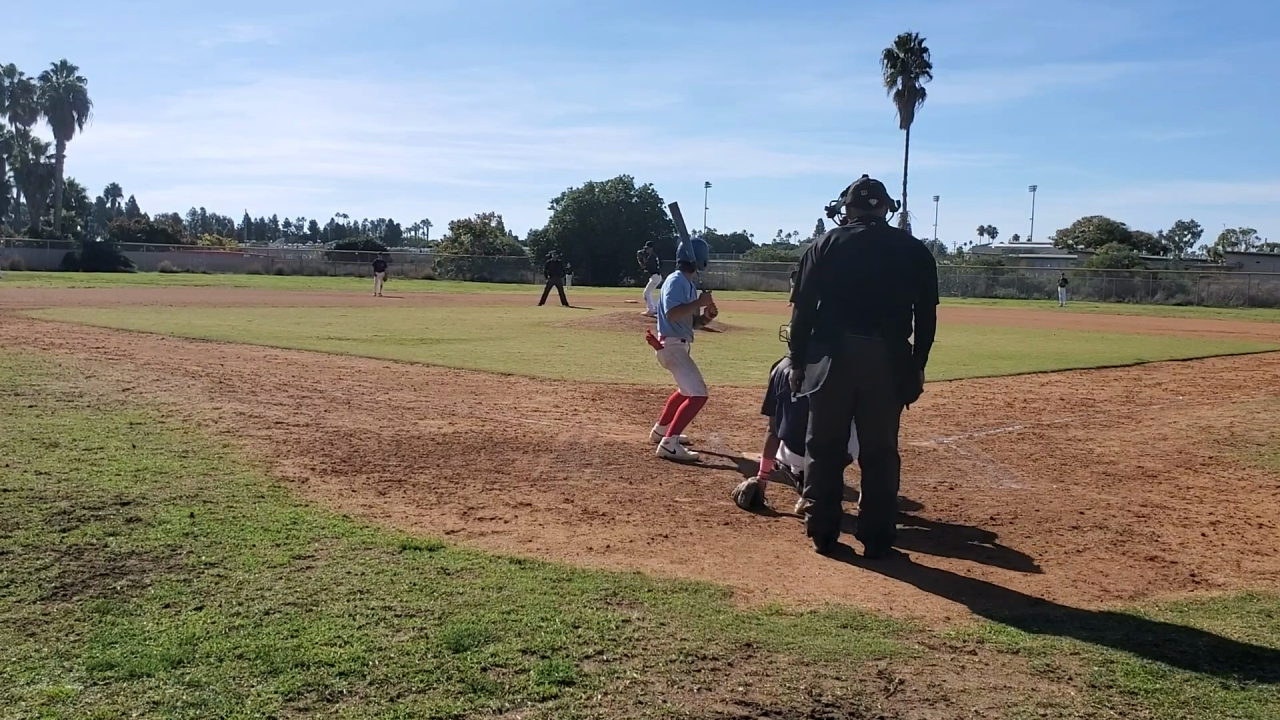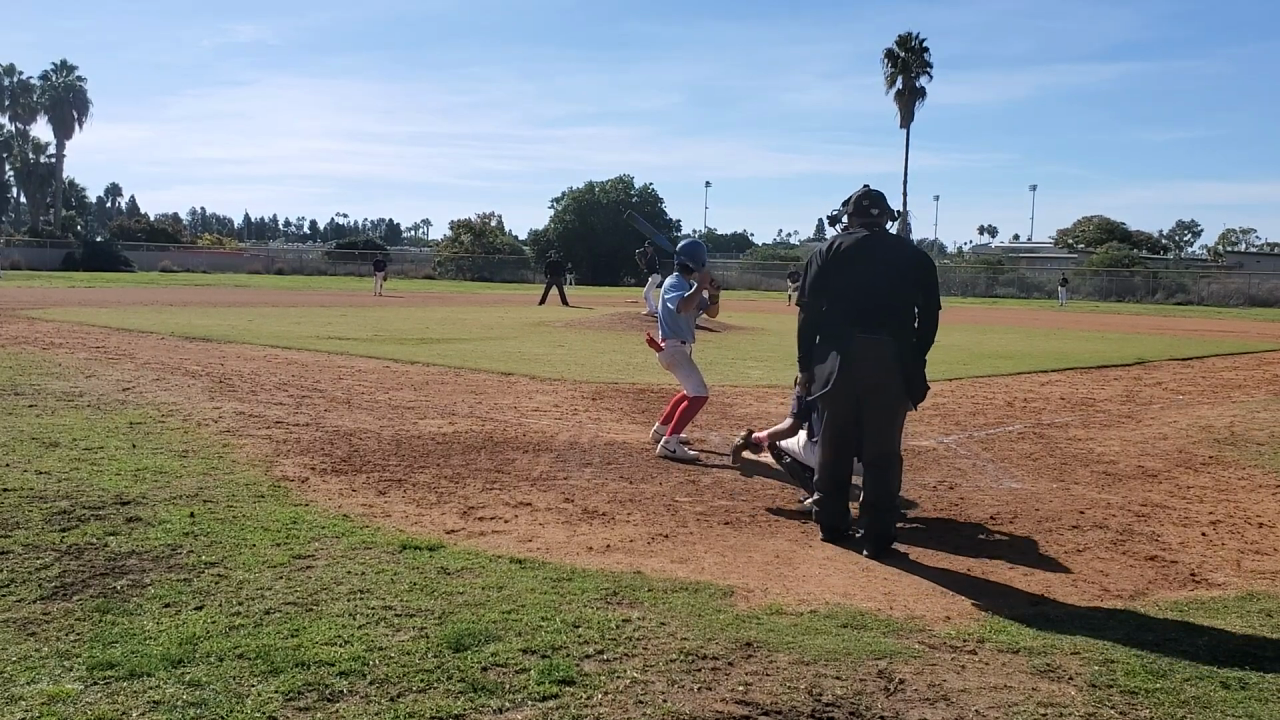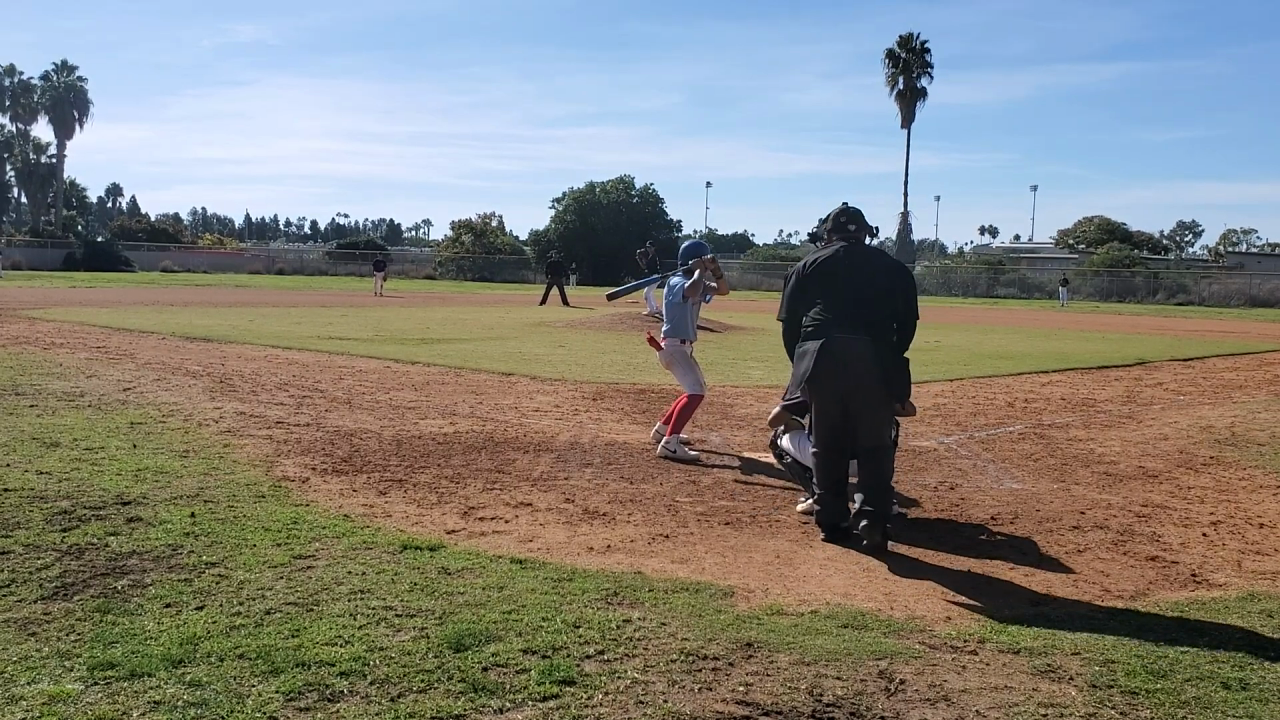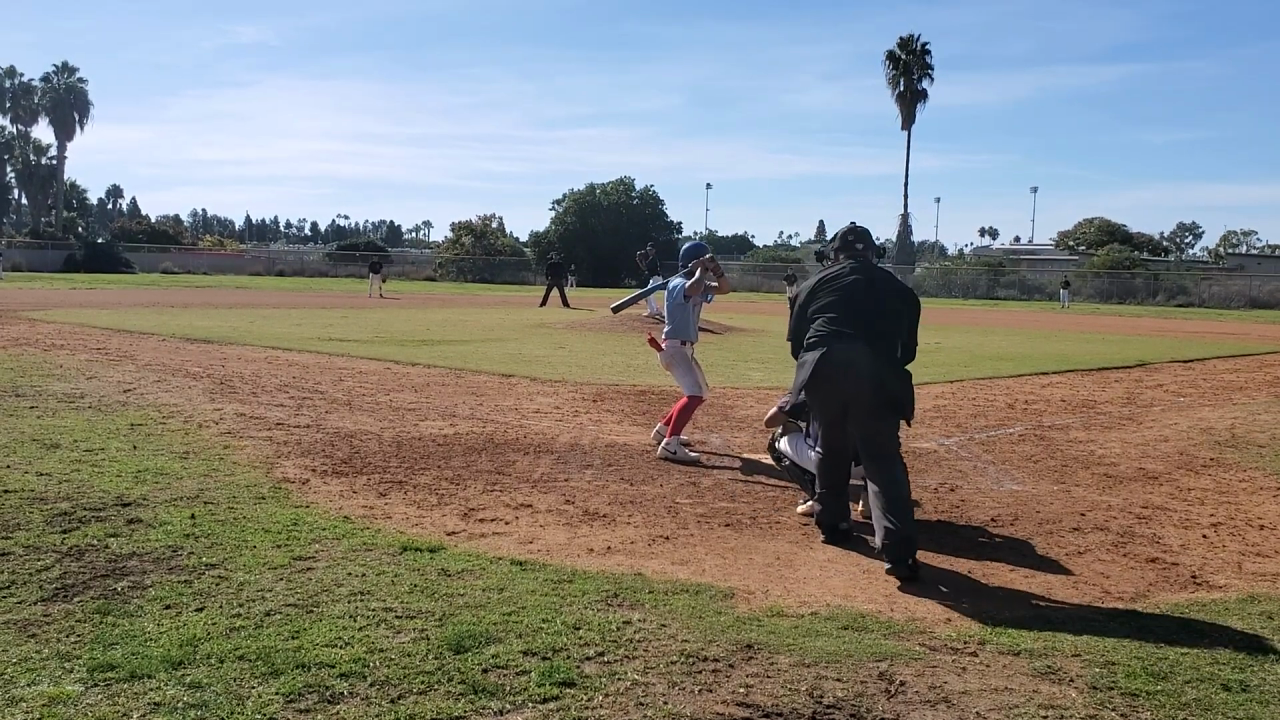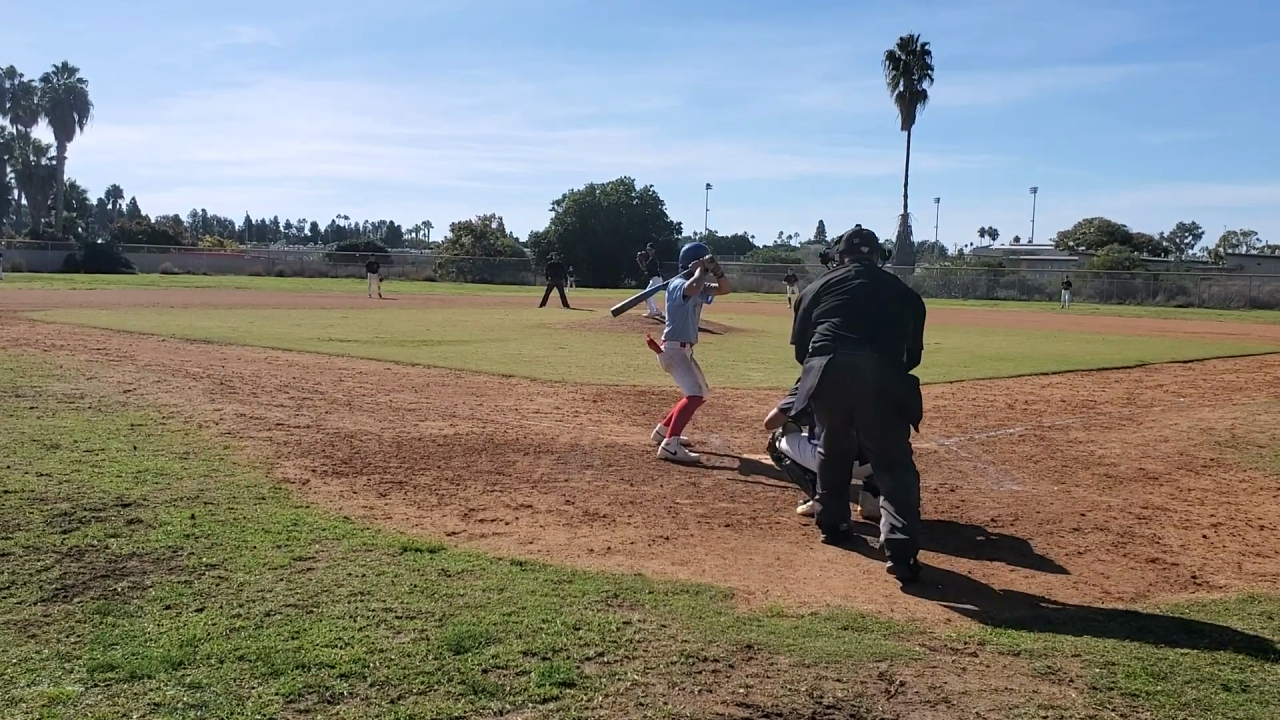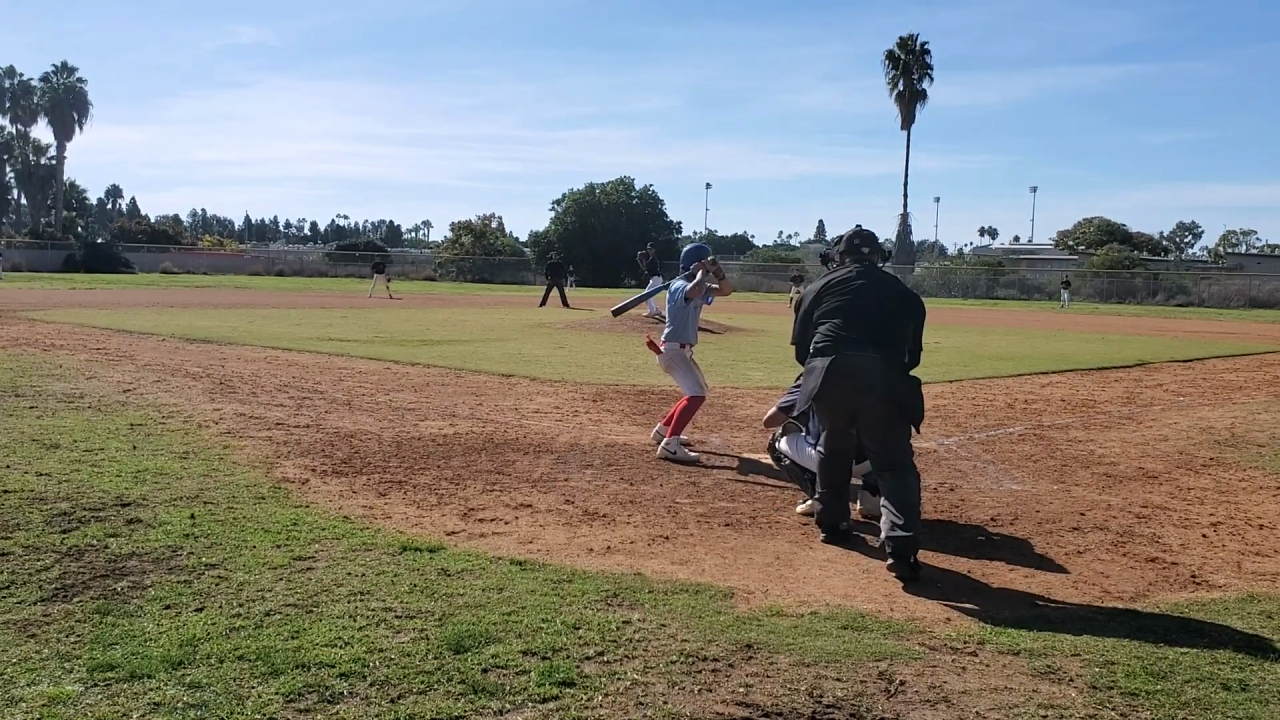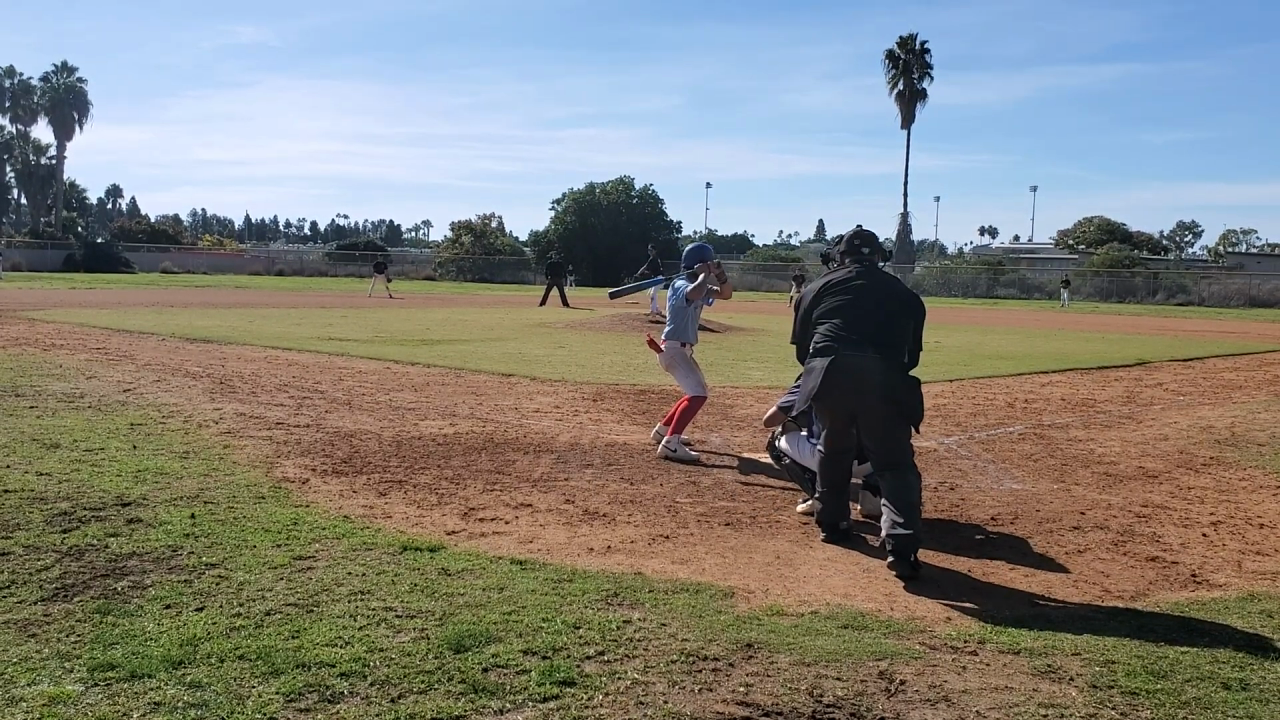
dt=0.5s
person 1, frame 1
left shoulder: (827, 245)
right shoulder: (914, 250)
left elbow: (803, 308)
right elbow: (926, 313)
left wrist: (798, 362)
right wrist: (918, 363)
left hip: (833, 356)
right hip: (888, 359)
left knee: (823, 448)
right knee: (880, 450)
left ankle: (823, 532)
right ankle: (875, 538)
person 1, frame 2
left shoulder: (831, 250)
right shoulder: (915, 256)
left elbow: (809, 313)
right elbow: (929, 318)
left wrist: (806, 365)
right wrist: (914, 362)
left hip: (839, 357)
right hip: (893, 360)
left knee: (835, 444)
right knee: (883, 451)
left ankle: (831, 522)
right ankle: (877, 536)
person 1, frame 3
left shoulder: (808, 265)
right shoulder: (892, 267)
left elbow: (789, 324)
right elbow: (907, 325)
left wrist: (803, 364)
right wrist: (889, 362)
left hip: (822, 354)
right hip: (873, 358)
left knee: (828, 444)
right knee: (875, 444)
left ankle: (832, 522)
right ankle: (873, 516)
person 1, frame 4
left shoulder: (815, 283)
right shoulder: (896, 287)
left elbow: (796, 342)
right elbow: (907, 349)
left hip: (822, 366)
right hip: (874, 370)
left knee: (832, 447)
right knee: (883, 458)
left ankle: (832, 524)
right ankle: (898, 550)
person 1, frame 5
left shoulder: (818, 287)
right shoulder: (902, 291)
left elbow: (800, 347)
right elbow: (913, 354)
left hip: (827, 371)
right hip: (881, 375)
left knee: (834, 448)
right knee: (894, 462)
left ankle: (832, 524)
right ankle: (900, 549)
person 1, frame 6
left shoulder: (819, 287)
right shoulder: (903, 293)
left elbow: (801, 349)
right elbow: (912, 356)
left hip: (829, 372)
right hip: (883, 377)
left knee: (834, 446)
right knee: (894, 462)
left ankle: (831, 523)
right ankle: (901, 547)
person 1, frame 7
left shoulder: (818, 288)
right shoulder: (903, 293)
left elbow: (801, 348)
right elbow: (911, 355)
left hip: (828, 373)
right hip: (884, 377)
left knee: (835, 446)
right knee: (895, 463)
left ankle: (831, 523)
right ankle: (902, 547)
person 2, frame 1
left shoulder: (689, 285)
right shoulder: (675, 281)
right elbow: (672, 313)
left wrist: (705, 315)
right wrist: (700, 302)
left hip: (679, 345)
right hip: (671, 346)
left knee: (687, 390)
right knee: (699, 393)
left ankle: (661, 430)
right ankle: (668, 444)
person 2, frame 2
left shoulder: (691, 285)
right shoulder: (673, 283)
left elbow: (712, 313)
right elbow: (684, 307)
left wrist: (713, 294)
right wrist: (701, 285)
left hip: (682, 347)
right hip: (673, 347)
left knee: (692, 391)
right knee: (699, 394)
left ankle: (661, 429)
right ankle: (668, 443)
person 2, frame 3
left shoulder: (695, 282)
right shoulder: (676, 282)
left elbow: (723, 290)
right elbow: (692, 291)
left wrist: (715, 269)
right wrist: (701, 270)
left hip: (684, 347)
right hip: (672, 346)
left knee: (697, 390)
right knee: (696, 392)
left ankle: (663, 429)
right ankle: (669, 443)
person 2, frame 4
left shoulder: (696, 284)
right shoulder: (677, 284)
left elbow: (724, 288)
right elbow: (694, 289)
left wrist: (715, 268)
right wrist: (702, 269)
left hip: (686, 348)
right hip: (673, 348)
left knee: (700, 392)
right knee: (694, 393)
left ankle: (664, 430)
right ankle: (669, 445)
person 2, frame 5
left shoulder: (698, 286)
right shoulder: (678, 284)
left elbow: (724, 288)
right elbow: (693, 288)
left wrist: (715, 269)
right wrist: (701, 269)
left hip: (685, 350)
right hip: (672, 349)
left knee: (701, 393)
right knee: (694, 394)
left ankle: (664, 430)
right ankle: (670, 445)
person 2, frame 6
left shoulder: (696, 285)
right shoulder: (679, 286)
left elbow: (726, 290)
right elbow: (695, 291)
left wrist: (716, 270)
right wrist: (703, 272)
left hip: (684, 351)
right hip: (672, 350)
left knee: (698, 393)
right knee: (696, 394)
left ankle: (664, 430)
right ankle: (669, 445)
person 2, frame 7
left shoulder: (699, 285)
right shoulder: (681, 285)
left elbow: (725, 294)
right elbow: (695, 294)
left wrist: (719, 274)
right wrist: (704, 275)
left hip: (684, 350)
right hip: (673, 349)
left knee: (696, 392)
right knee: (699, 393)
left ankle: (664, 429)
right ankle: (670, 443)
